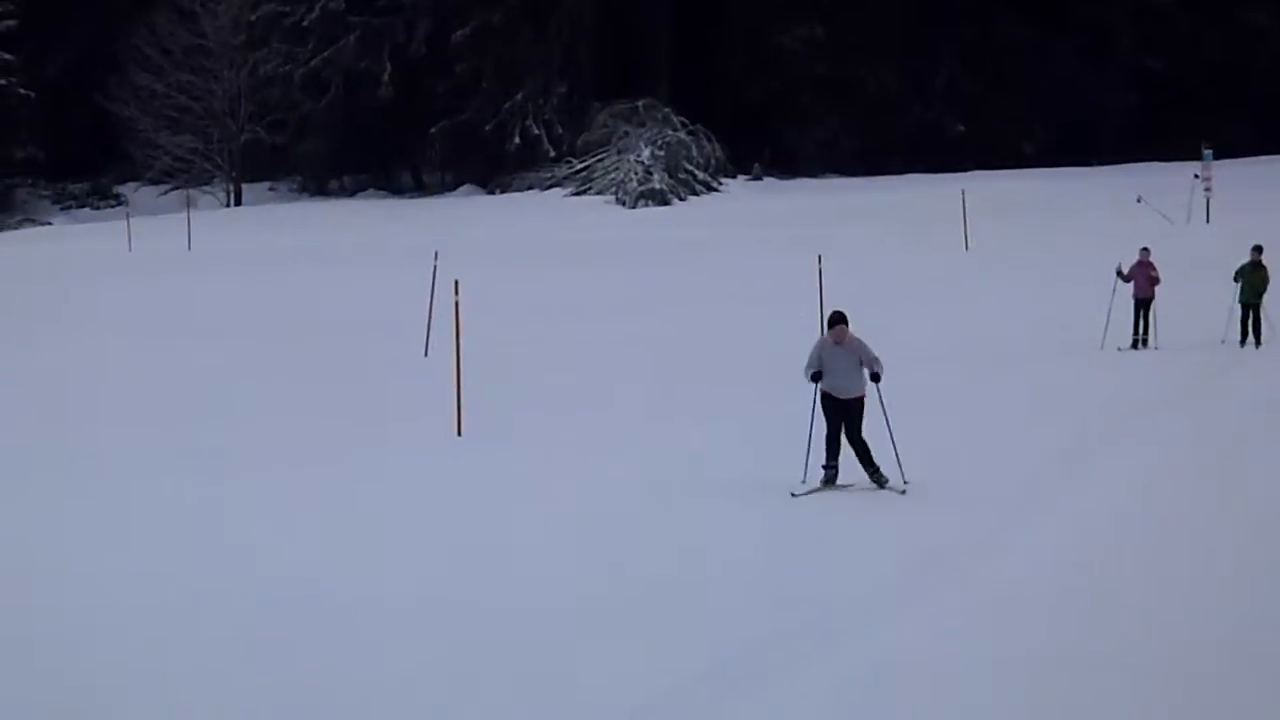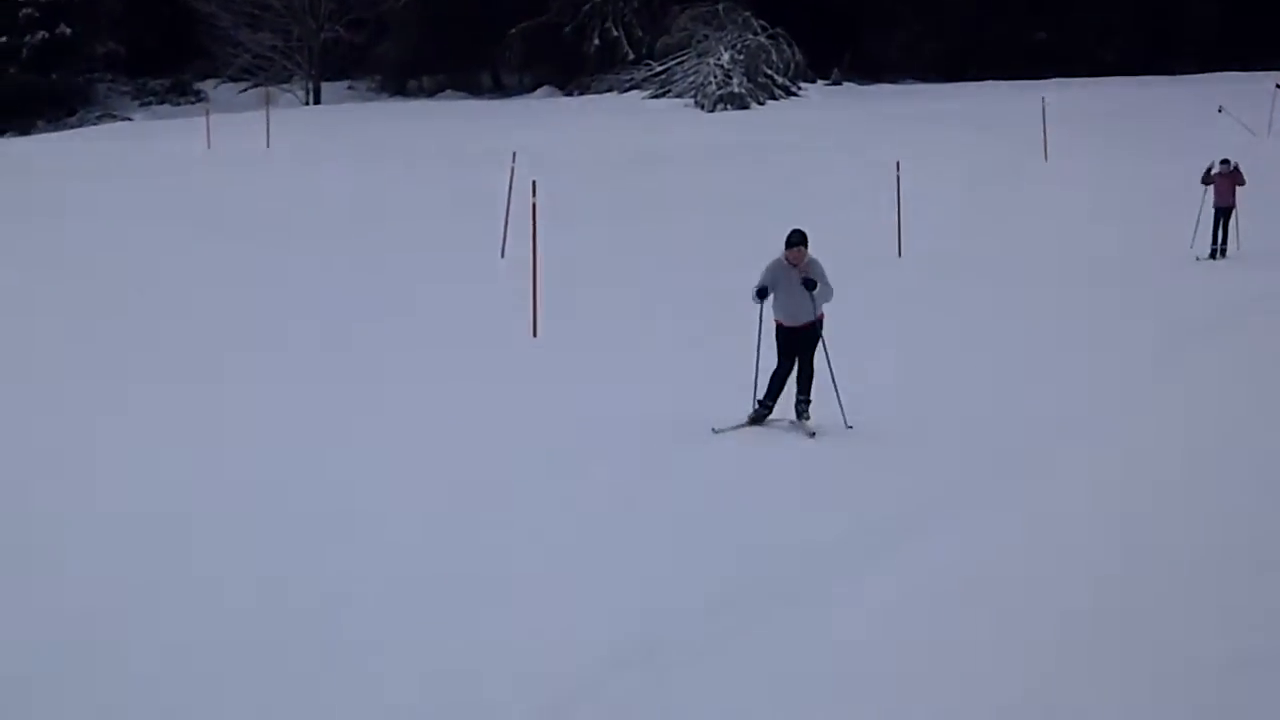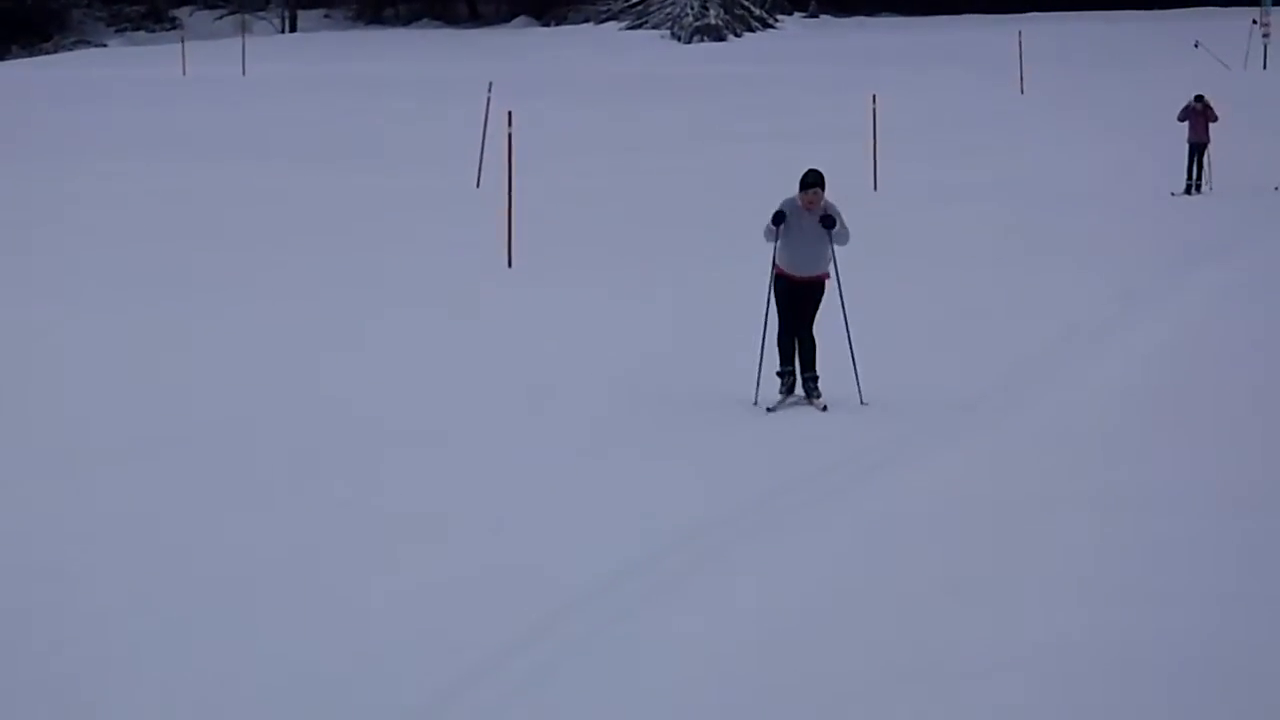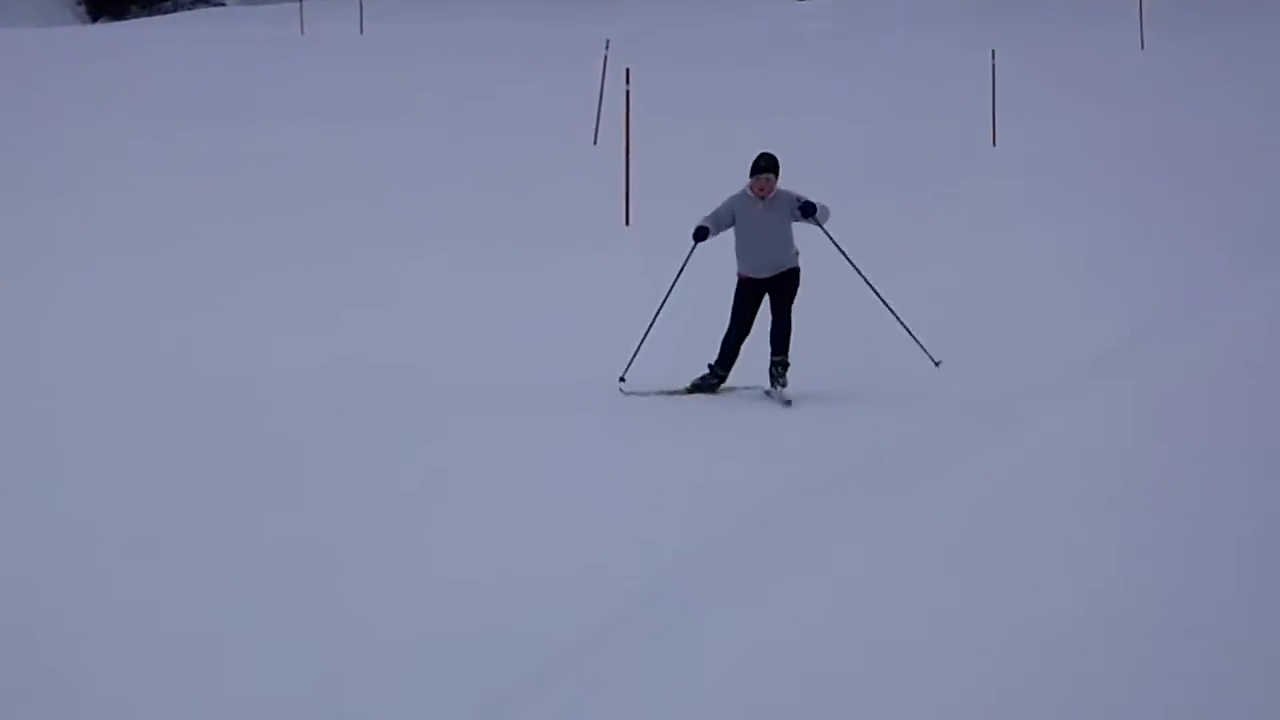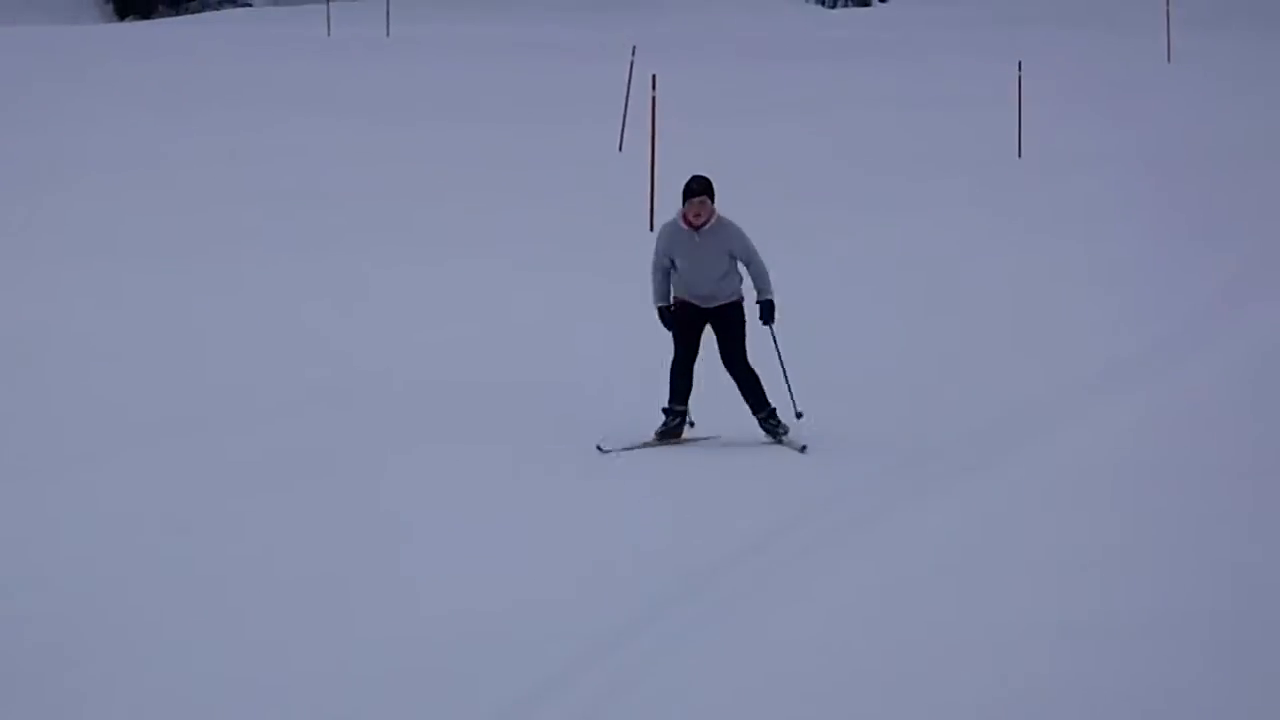
dt=1s
person 1, frame 1
left shoulder: (857, 344)
right shoulder: (822, 345)
left elbow: (875, 363)
right elbow: (809, 369)
left wrist: (875, 372)
right wrist: (814, 374)
left hip: (854, 397)
right hip: (830, 395)
left knee: (854, 436)
right knee: (833, 429)
person 1, frame 2
left shoulder: (813, 265)
right shoulder: (775, 267)
left elbow: (828, 295)
right elbow: (758, 295)
left wrist: (815, 287)
right wrist: (760, 294)
left hip: (811, 322)
right hip: (785, 324)
left knee: (805, 361)
right knee: (785, 365)
left ankle: (802, 403)
right ankle: (766, 406)
person 1, frame 3
left shoulder: (830, 210)
right shoulder: (788, 206)
left elbow: (843, 239)
right elbow: (769, 236)
left wrist: (833, 226)
right wrist: (775, 223)
left hip: (814, 279)
right hip: (785, 276)
left knee: (803, 328)
right knee: (786, 326)
left ankle: (809, 379)
right ankle: (787, 375)
person 1, frame 4
left shoulder: (787, 200)
right shoulder: (737, 202)
left elbow: (822, 213)
right elbow: (716, 220)
left wrist: (812, 209)
right wrist: (703, 228)
left hip: (785, 272)
right hip: (750, 277)
left knee: (781, 313)
right knee: (738, 328)
left ankle: (779, 366)
right ankle: (718, 373)
person 1, frame 5
left shoulder: (729, 230)
right shoulder: (670, 232)
left elbow: (753, 262)
right elbow: (660, 267)
left wrist: (765, 298)
right wrist: (662, 304)
left hip: (727, 305)
right hip: (687, 304)
left knee: (735, 361)
right knee: (684, 356)
right ankle: (676, 416)
